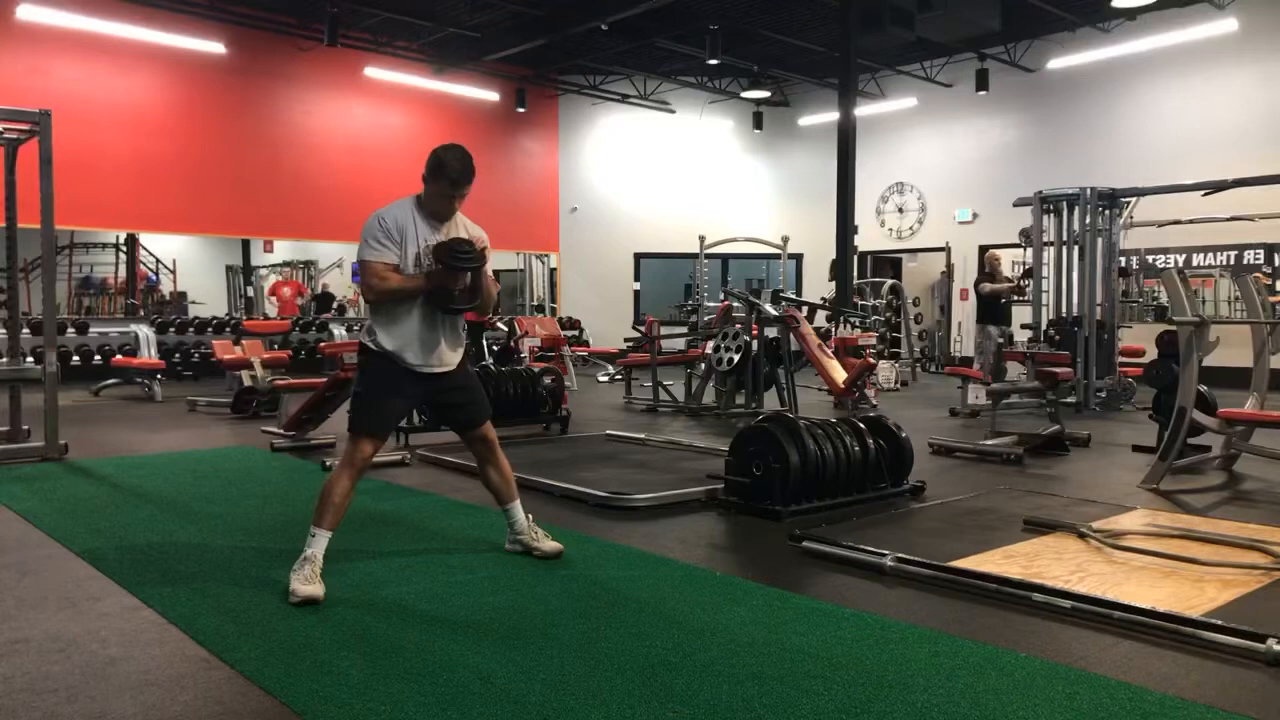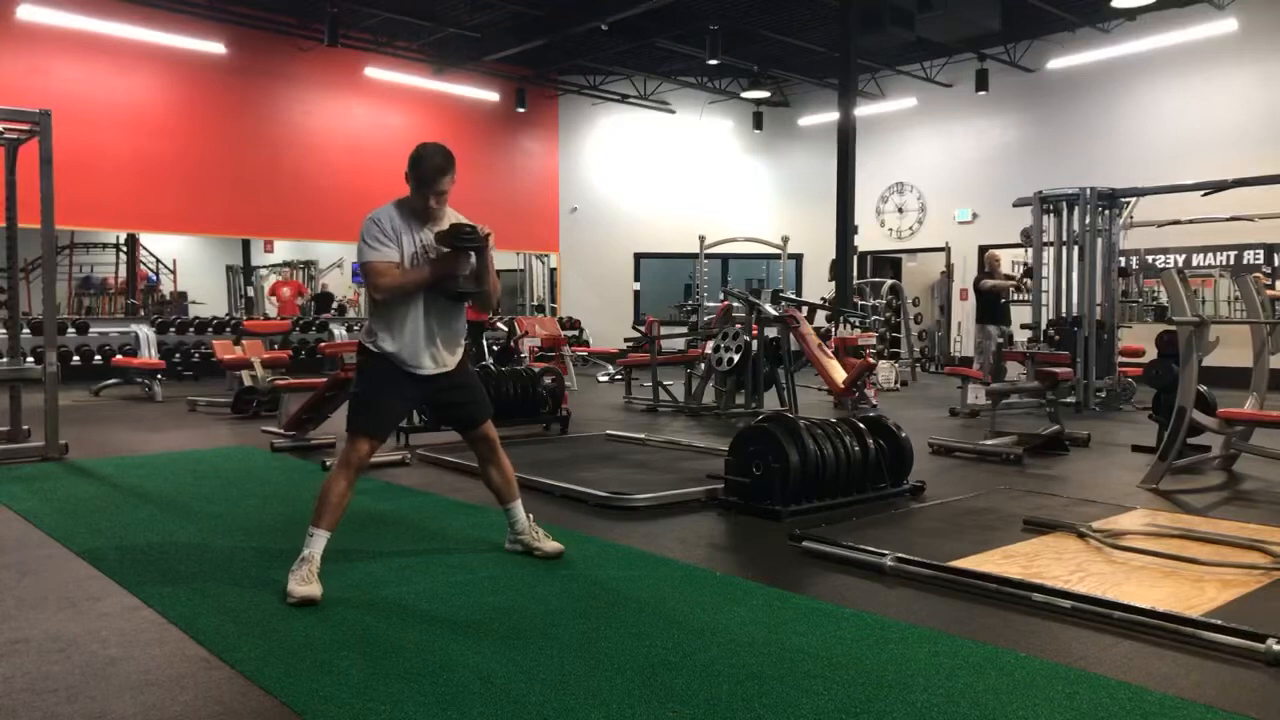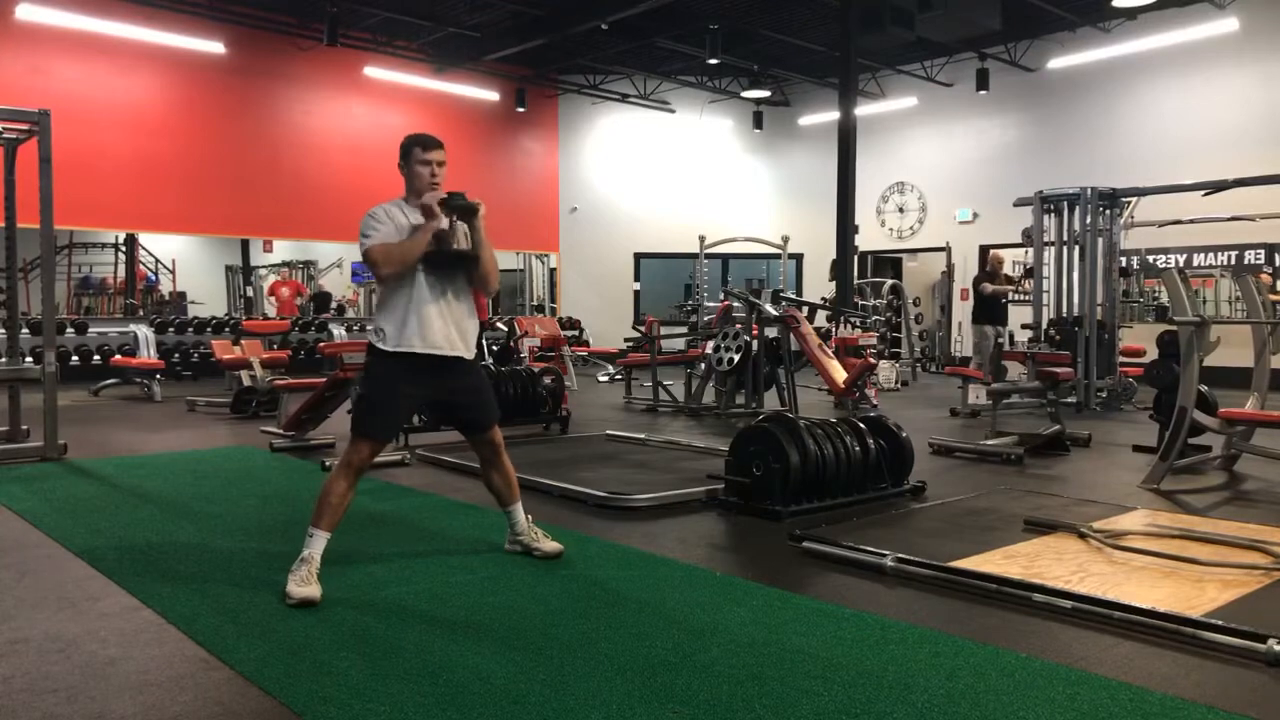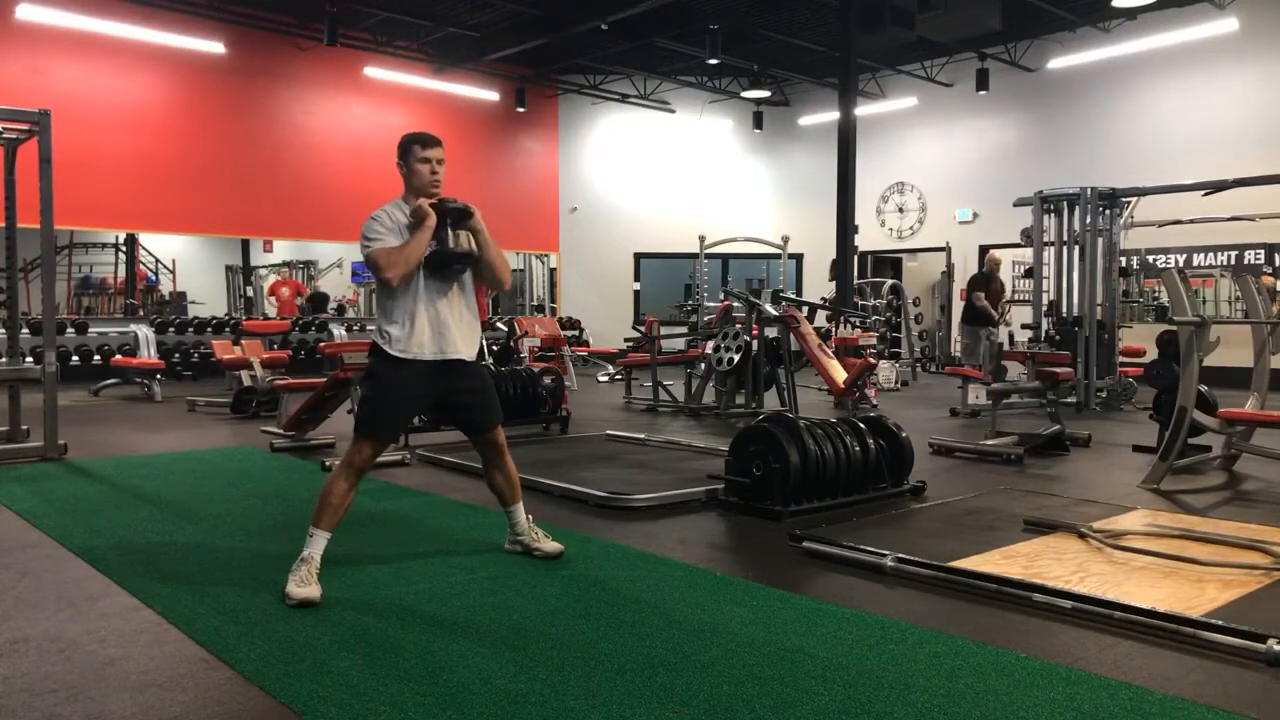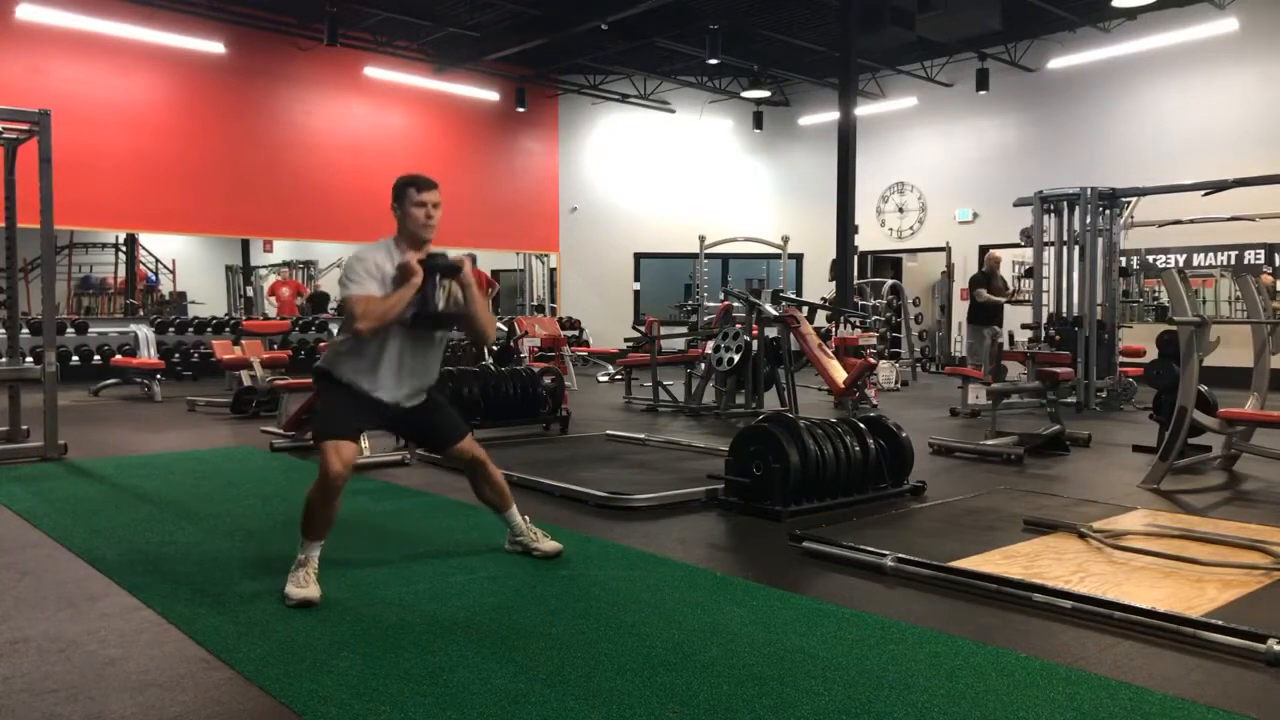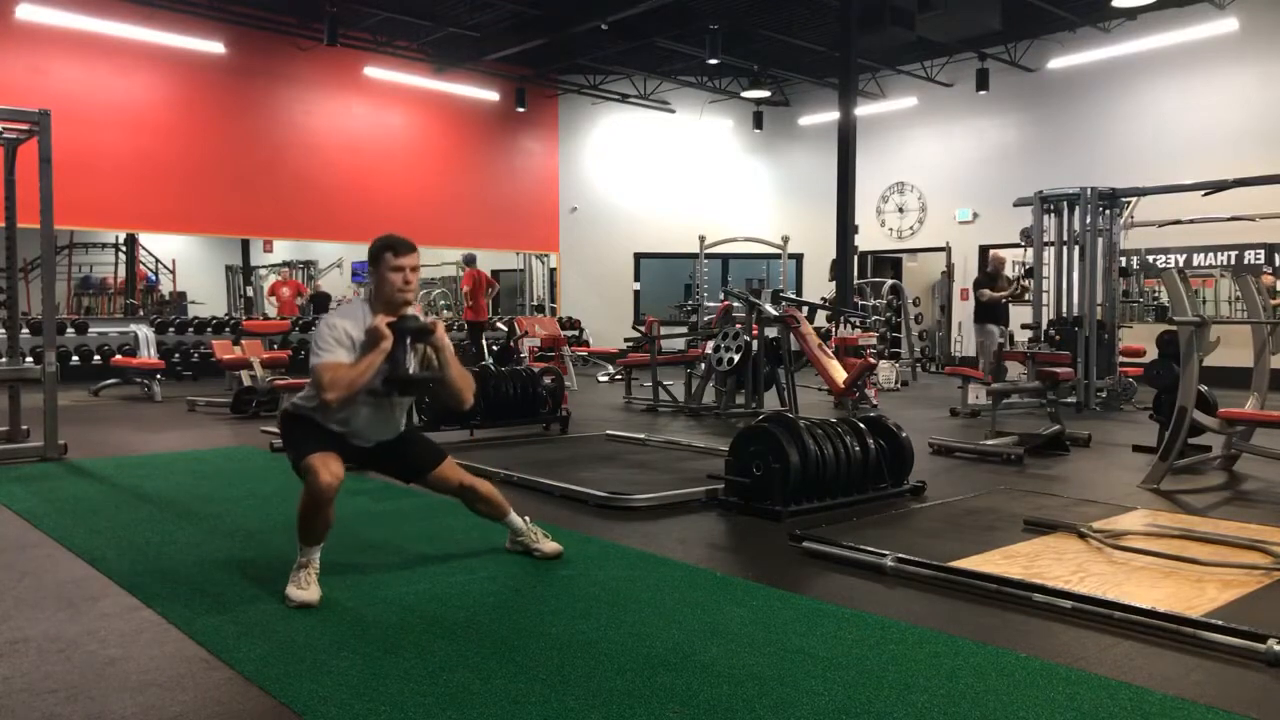
dt=0.5s
person 1, frame 1
left shoulder: (471, 232)
right shoulder: (388, 220)
left elbow: (484, 307)
right elbow: (374, 288)
left wrist: (480, 268)
right wrist: (436, 278)
left hip: (446, 360)
right hip: (390, 359)
left knee: (486, 441)
right knee: (357, 455)
left ankle: (521, 530)
right ankle: (311, 558)
person 1, frame 2
left shoulder: (463, 229)
right shoulder: (382, 222)
left elbow: (487, 303)
right elbow: (380, 288)
left wrist: (484, 256)
right wrist: (439, 267)
left hip: (447, 360)
right hip: (388, 360)
left knee: (488, 440)
right knee: (354, 455)
left ankle: (521, 530)
right ankle: (309, 558)
person 1, frame 3
left shoulder: (460, 222)
right shoulder: (382, 217)
left elbow: (488, 286)
right elbow: (386, 267)
left wrist: (477, 229)
right wrist: (429, 224)
left hip: (458, 356)
right hip: (398, 358)
left knee: (491, 444)
right knee: (358, 456)
left ankle: (520, 531)
right ankle: (309, 558)
person 1, frame 4
left shoulder: (461, 224)
right shoulder: (384, 219)
left elbow: (501, 281)
right elbow: (391, 273)
left wrist: (479, 229)
right wrist: (425, 226)
left hip: (460, 358)
right hip: (402, 359)
left knee: (495, 444)
right knee: (359, 457)
left ankle: (521, 531)
right ankle: (309, 558)
person 1, frame 5
right shoulder: (369, 261)
left elbow: (486, 336)
right elbow: (360, 324)
left wrist: (468, 284)
right wrist: (410, 283)
left hip: (412, 392)
right hip: (349, 385)
left knee: (474, 457)
right knee: (335, 469)
left ankle: (520, 531)
right ankle: (306, 561)
person 1, frame 6
right shoulder: (340, 324)
left elbow: (463, 400)
right elbow: (331, 394)
left wrist: (442, 348)
right wrist: (380, 347)
left hip: (385, 432)
right hip: (318, 424)
left knee: (462, 481)
right knee: (325, 480)
left ankle: (521, 532)
right ankle: (307, 563)
